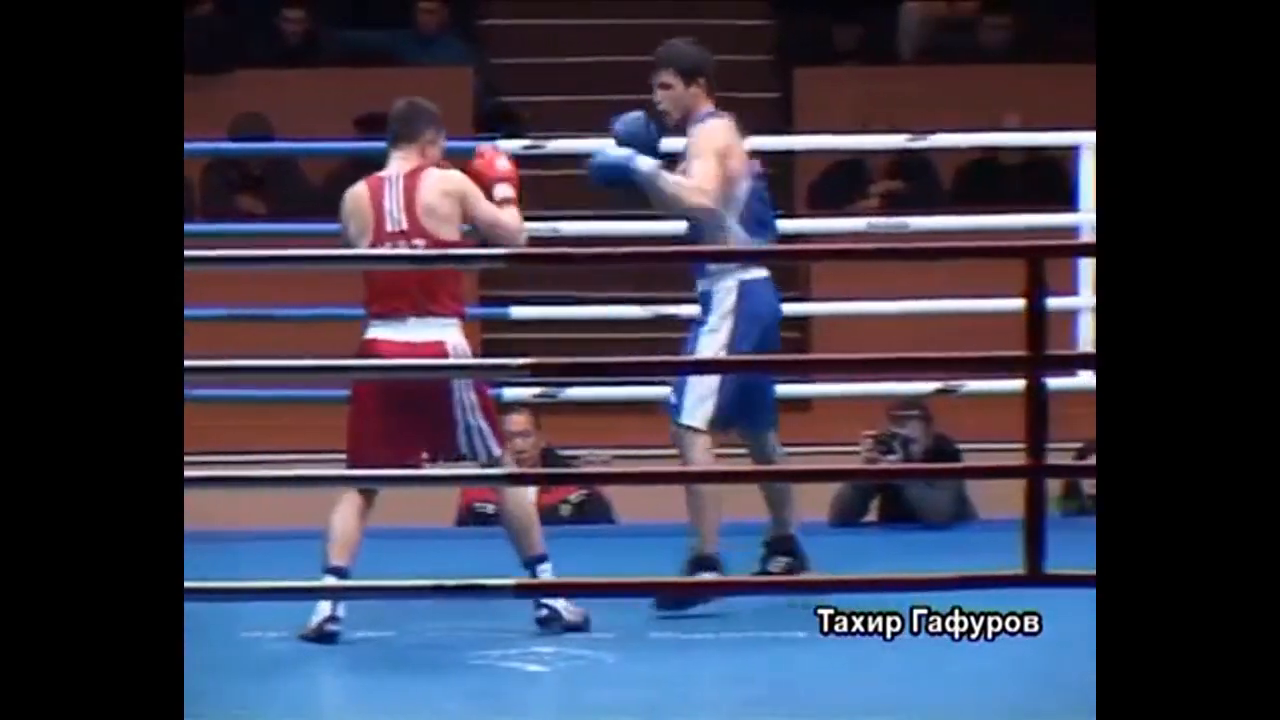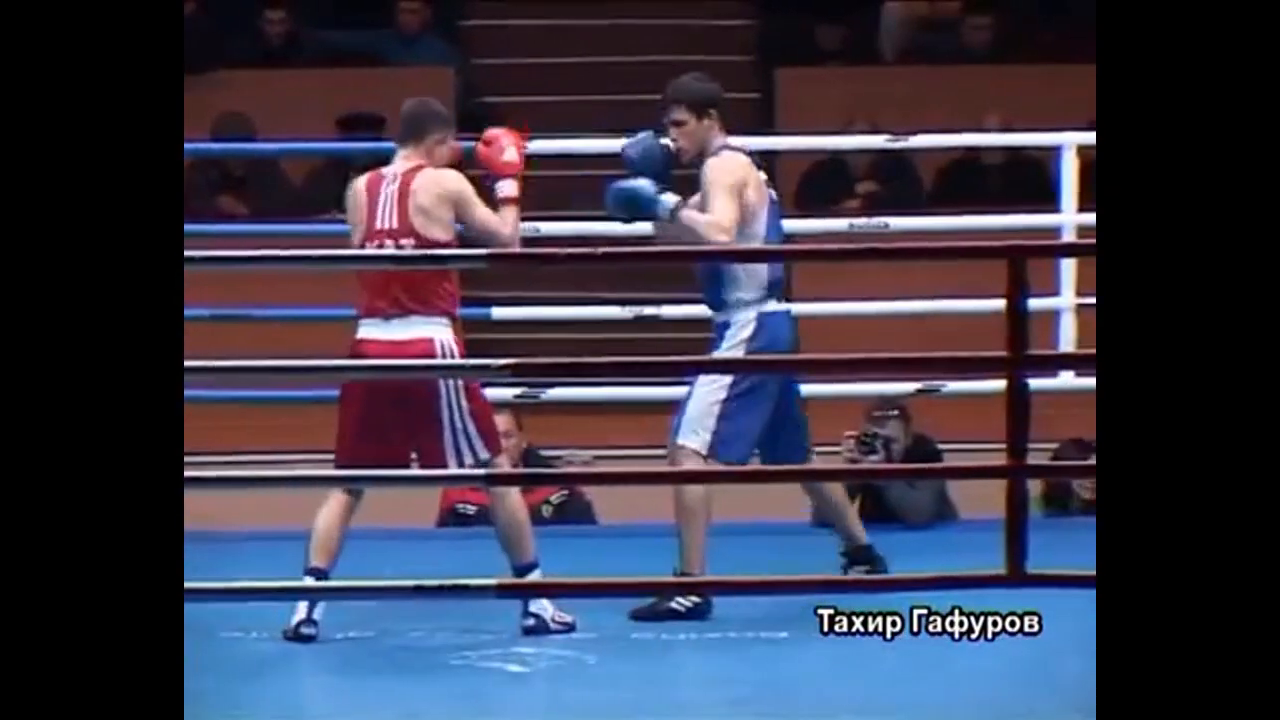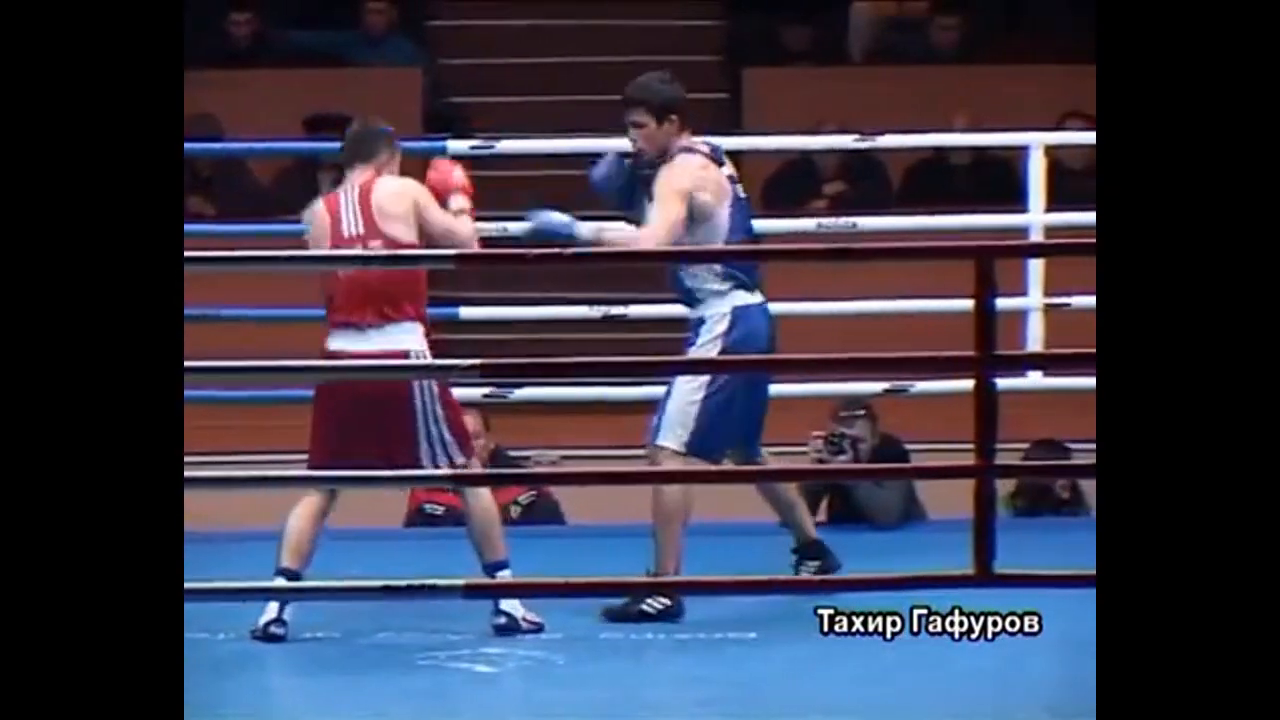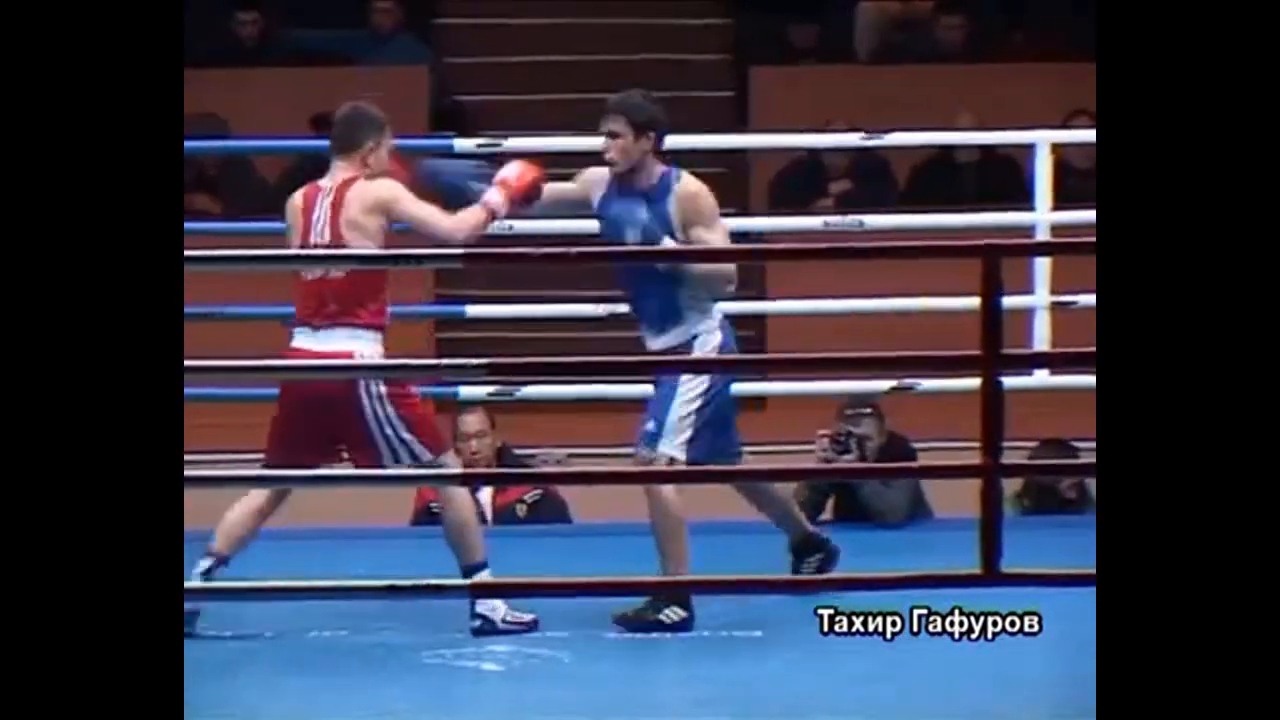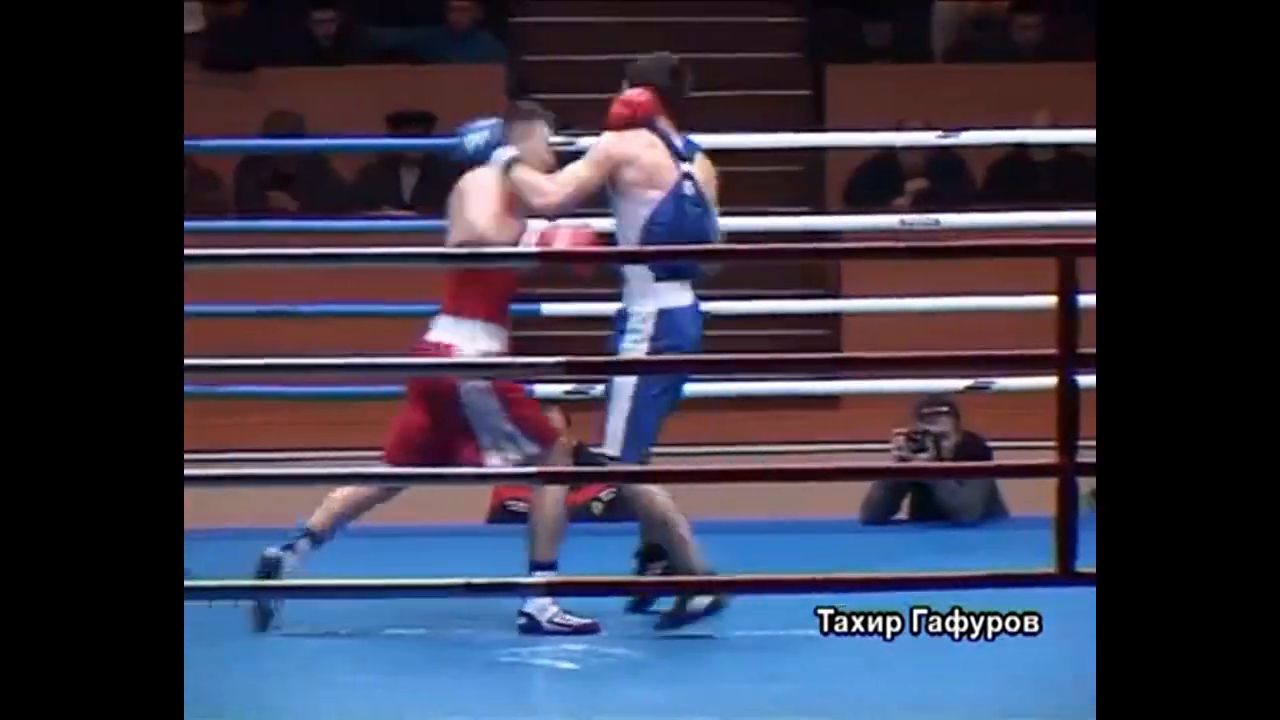
dt=0.4s
person 1, frame 1
left shoulder: (711, 134)
right shoulder: (711, 137)
left elbow: (699, 201)
right elbow: (697, 207)
left wrist: (640, 167)
right wrist: (640, 164)
left hip: (736, 297)
right hip: (748, 294)
left knee: (693, 427)
right knee: (756, 429)
left ankle: (705, 563)
right ankle: (785, 547)
person 1, frame 2
left shoulder: (722, 166)
right shoulder: (733, 166)
left elbow: (720, 236)
right elbow: (681, 240)
left wrist: (663, 201)
right wrist: (654, 189)
left hip: (749, 329)
right hip: (766, 324)
left knee: (688, 449)
right knee: (790, 455)
left ankle: (690, 587)
right ankle: (862, 553)
person 1, frame 3
left shoulder: (677, 172)
right shoulder: (711, 162)
left elbow: (651, 245)
left wrist: (574, 230)
right wrist: (625, 188)
left hip: (726, 324)
right hip: (745, 317)
left knee: (670, 450)
right knee: (743, 452)
left ankle: (664, 588)
right ankle: (813, 549)
person 1, frame 4
left shoulder: (688, 191)
right shoulder: (602, 184)
left elbow: (725, 275)
right elbow: (537, 194)
left wrist: (661, 246)
right wrist: (478, 188)
left hip: (700, 344)
right hip: (666, 348)
left knee: (657, 463)
right knee: (720, 463)
left ankle: (675, 599)
right ankle: (810, 542)
person 1, frame 5
left shoulder: (622, 146)
right shoulder: (700, 166)
left elbow: (546, 200)
right elbow: (710, 248)
left wrist: (503, 156)
left hip: (651, 323)
right hip: (676, 316)
left knee: (625, 466)
right knee: (634, 457)
left ankle: (697, 579)
right ankle: (666, 563)
person 2, frame 1
left shoulder: (355, 197)
right shoulder: (451, 183)
right elbow: (516, 239)
right wrist: (504, 188)
left hip: (381, 350)
right hip: (441, 348)
left knee: (362, 484)
right knee: (501, 467)
left ankle: (330, 603)
right ankle: (546, 592)
person 2, frame 2
left shoulder: (358, 189)
right shoulder: (444, 181)
right elbow: (507, 241)
right wrist: (507, 178)
left hip: (370, 348)
right hip: (429, 347)
left knee: (348, 485)
right knee: (495, 472)
left ankle: (306, 605)
right ankle: (536, 602)
person 2, frame 3
left shoulder: (316, 214)
right shoulder: (405, 191)
right elbow: (468, 246)
right wrist: (458, 198)
left hip: (342, 360)
right hip: (403, 355)
left knee: (321, 488)
right knee: (468, 475)
left ankle: (277, 605)
right ankle: (506, 600)
person 2, frame 4
left shoulder: (297, 203)
right shoulder: (378, 194)
right elbow: (453, 233)
right wrist: (500, 197)
left hip: (304, 359)
right hip: (356, 362)
left knee: (272, 486)
right knee: (445, 469)
left ankle: (197, 587)
right ankle: (485, 601)
person 2, frame 5
left shoulder: (497, 189)
right shoulder: (483, 186)
right elbow: (480, 236)
right wrist: (543, 242)
left hip: (444, 353)
right hip: (469, 356)
left knee: (388, 479)
right knee: (554, 459)
left ankle: (285, 557)
right ankle: (539, 602)
